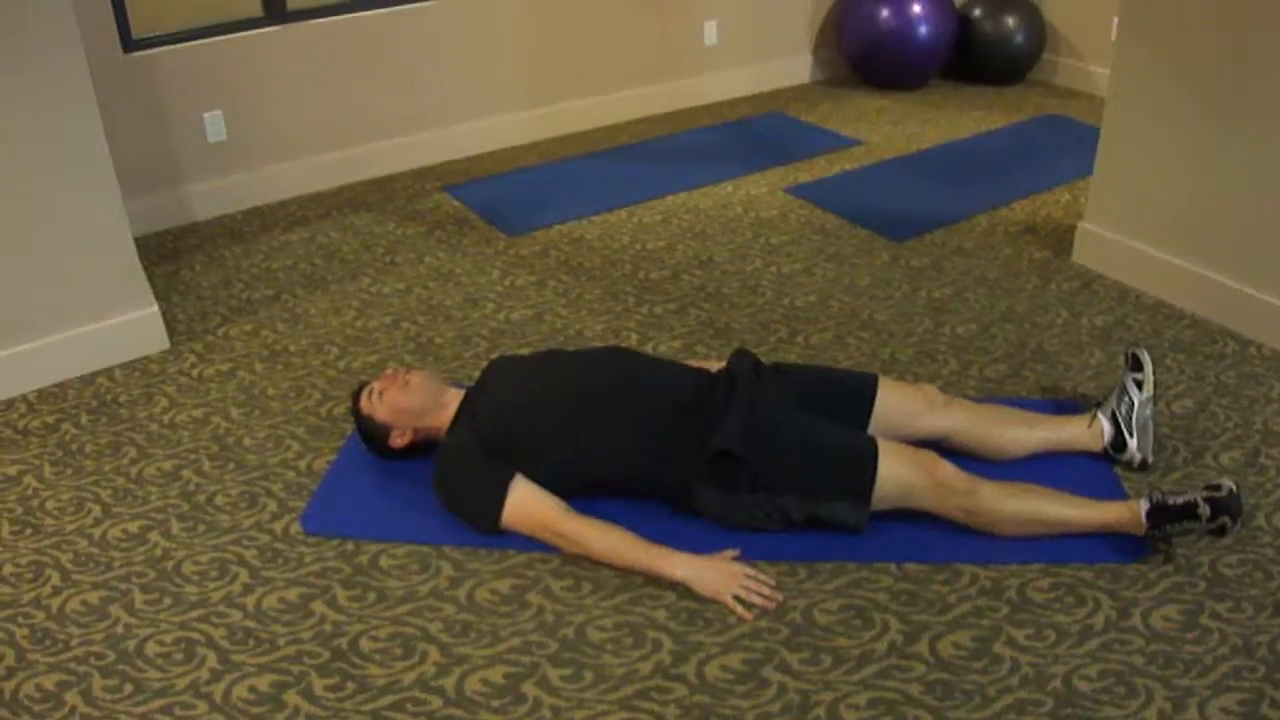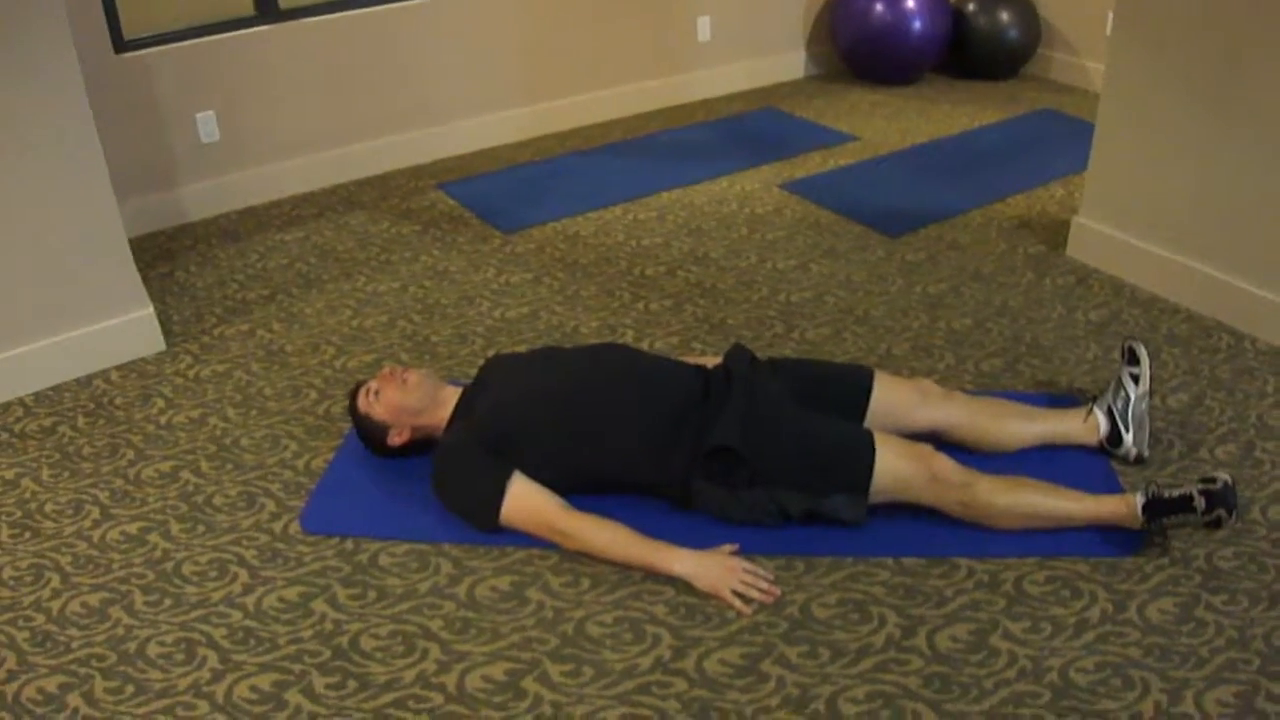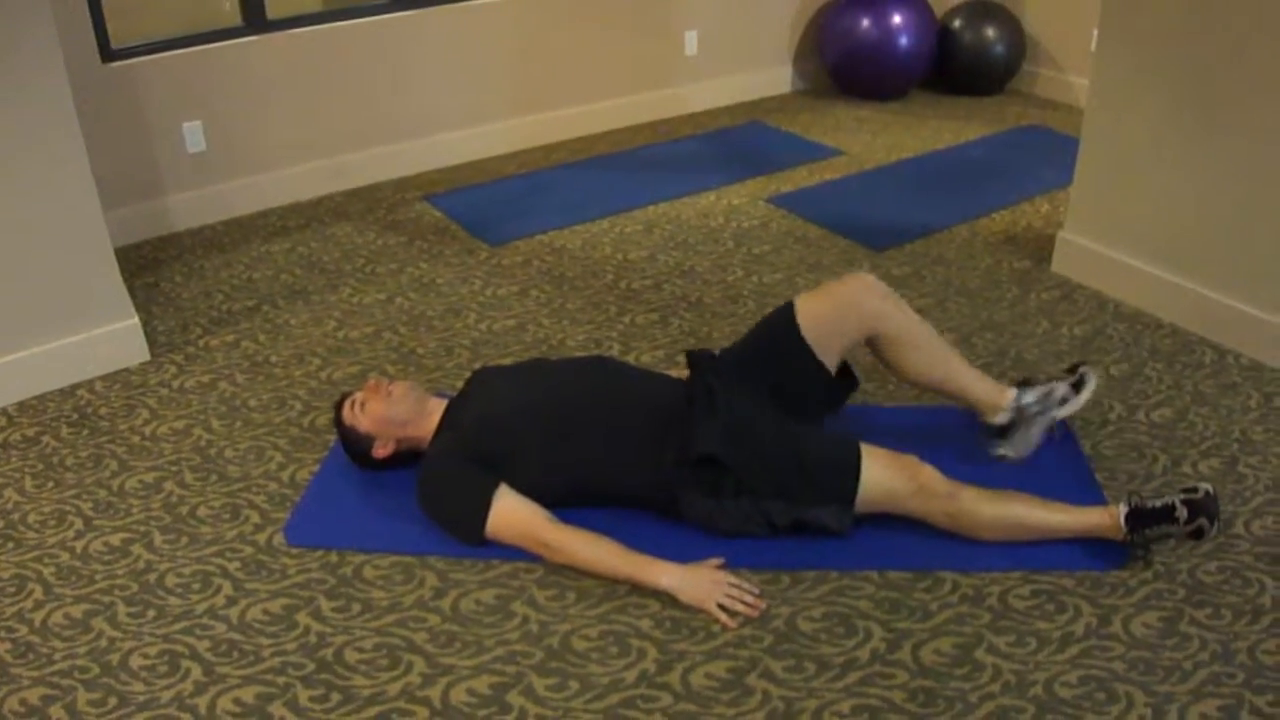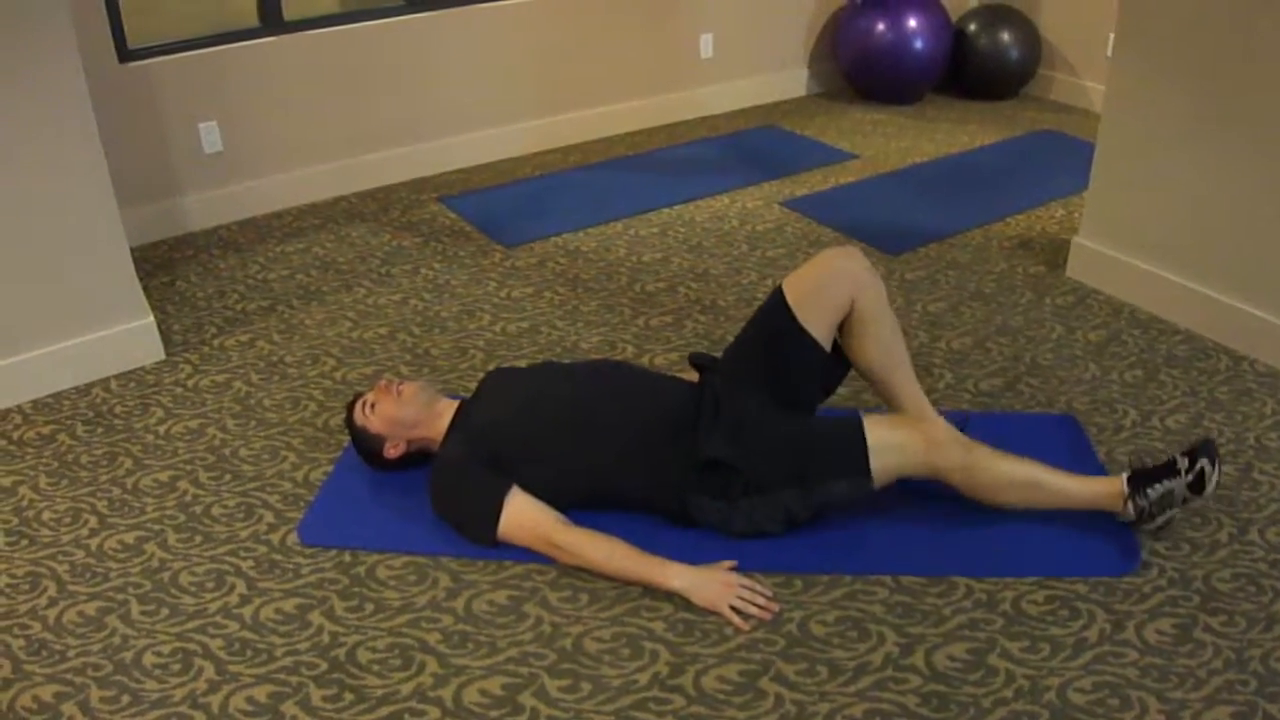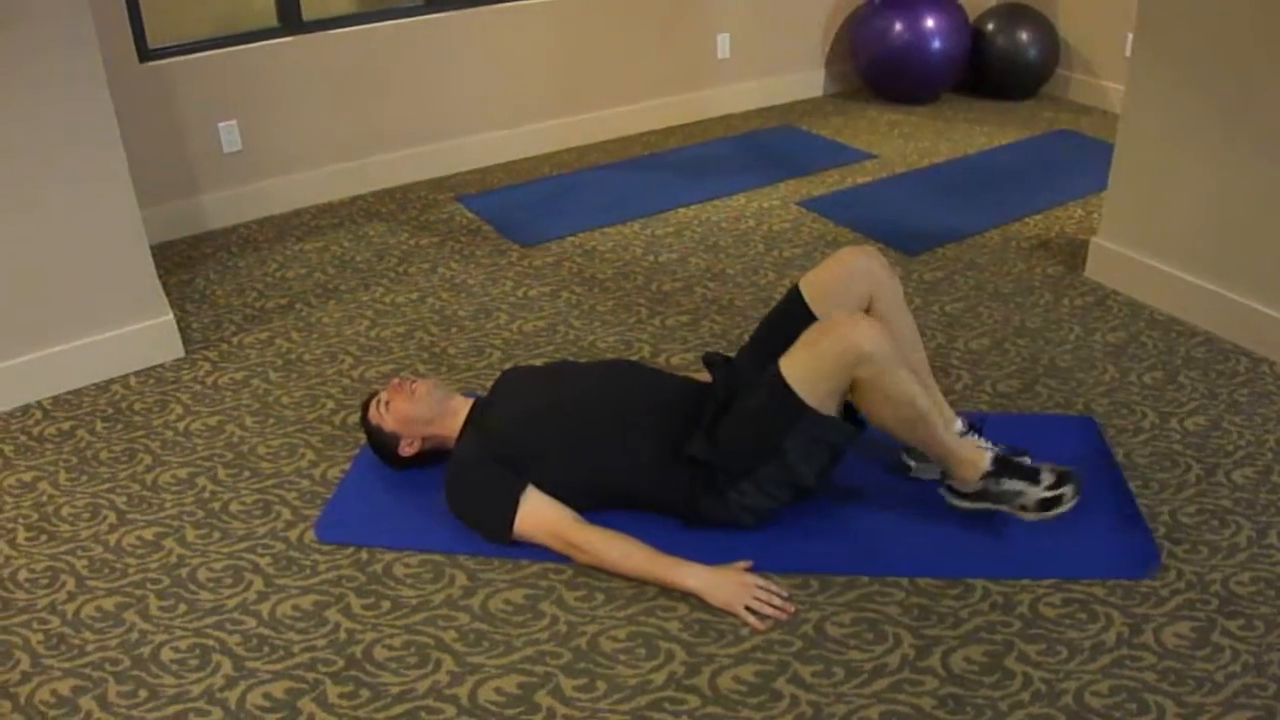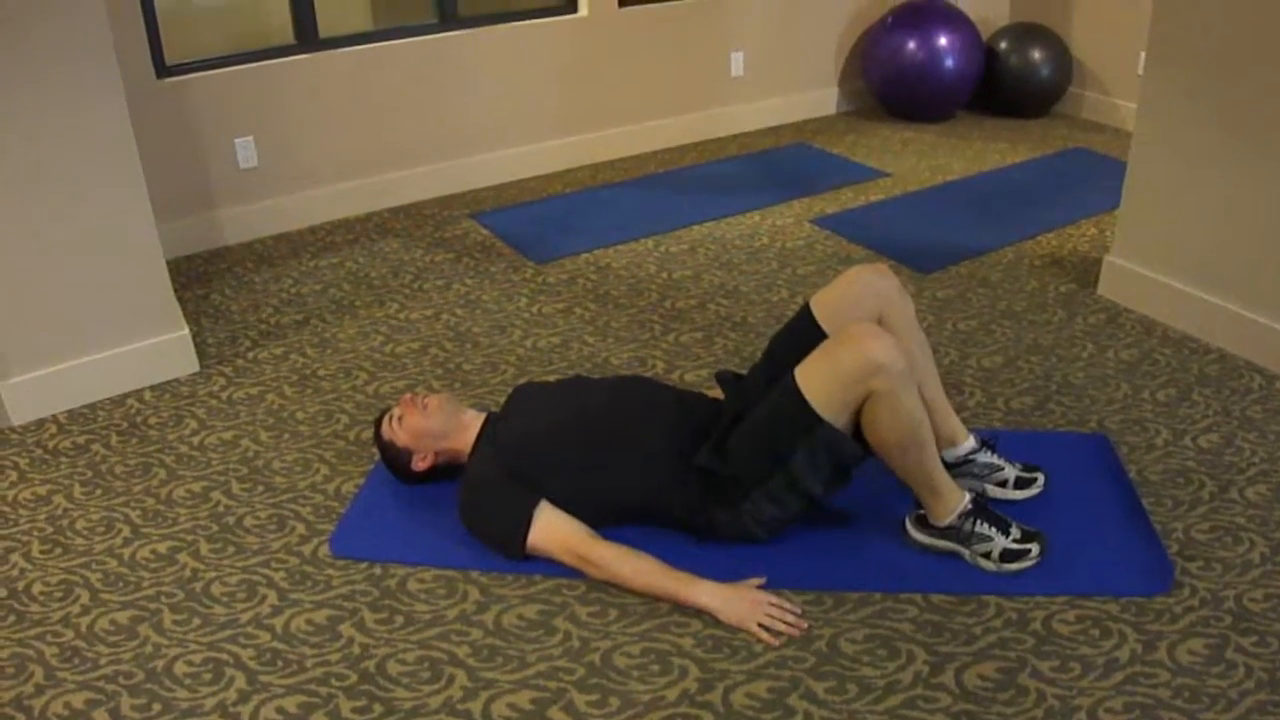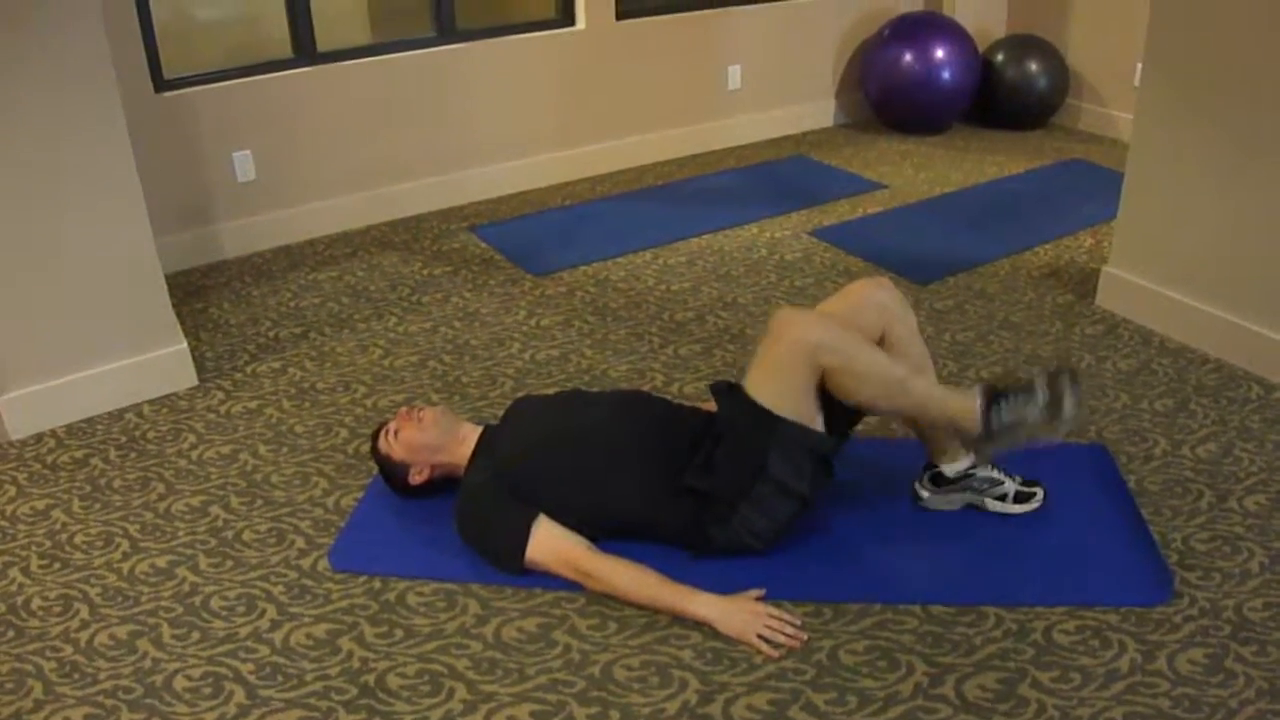
dt=0.7s
person 1, frame 1
left shoulder: (500, 377)
right shoulder: (464, 464)
right elbow: (560, 523)
left wrist: (698, 362)
right wrist: (688, 569)
left hip: (725, 391)
right hip: (721, 461)
left knee: (925, 407)
right knee: (933, 481)
left ankle: (1104, 431)
right ankle: (1143, 516)
person 1, frame 2
left shoulder: (496, 374)
right shoulder: (461, 465)
right elbow: (561, 522)
left wrist: (696, 361)
right wrist: (687, 564)
left hip: (722, 387)
right hip: (717, 458)
left knee: (926, 399)
right knee: (931, 476)
left ankle: (1101, 424)
right ankle: (1140, 509)
person 1, frame 3
left shoulder: (483, 388)
right shoulder: (448, 477)
right elbow: (546, 535)
left wrist: (683, 374)
right wrist: (671, 577)
left hip: (707, 393)
right hip: (707, 469)
left knee: (862, 296)
right knee: (916, 484)
left ankle: (1009, 410)
right ankle: (1119, 521)
person 1, frame 4
left shoulder: (499, 388)
right shoulder: (458, 478)
right elbow: (556, 536)
left wrist: (693, 380)
right wrist: (683, 579)
left hip: (718, 399)
right hip: (722, 477)
left knee: (843, 269)
right knee: (930, 441)
left ankle: (916, 428)
right ankle: (1121, 493)
person 1, frame 5
left shoulder: (512, 387)
right shoulder: (473, 474)
right elbow: (573, 535)
left wrist: (708, 380)
right wrist: (698, 578)
left hip: (721, 397)
right hip: (727, 476)
left knee: (862, 266)
right knee: (855, 337)
left ankle: (946, 437)
right ankle: (975, 472)
person 1, frame 6
left shoulder: (525, 401)
right shoulder: (486, 490)
right elbow: (584, 551)
left wrist: (722, 394)
right wrist: (711, 596)
left hip: (730, 413)
right hip: (736, 490)
left knee: (872, 284)
right knee: (873, 354)
left ankle: (958, 452)
right ankle: (948, 514)
person 1, frame 7
left shoulder: (522, 416)
right shoulder: (483, 505)
right elbow: (586, 565)
left wrist: (720, 404)
right wrist: (714, 608)
left hip: (717, 433)
right hip: (732, 504)
left knee: (875, 298)
right knee: (797, 330)
left ankle: (955, 467)
right ankle: (978, 413)
